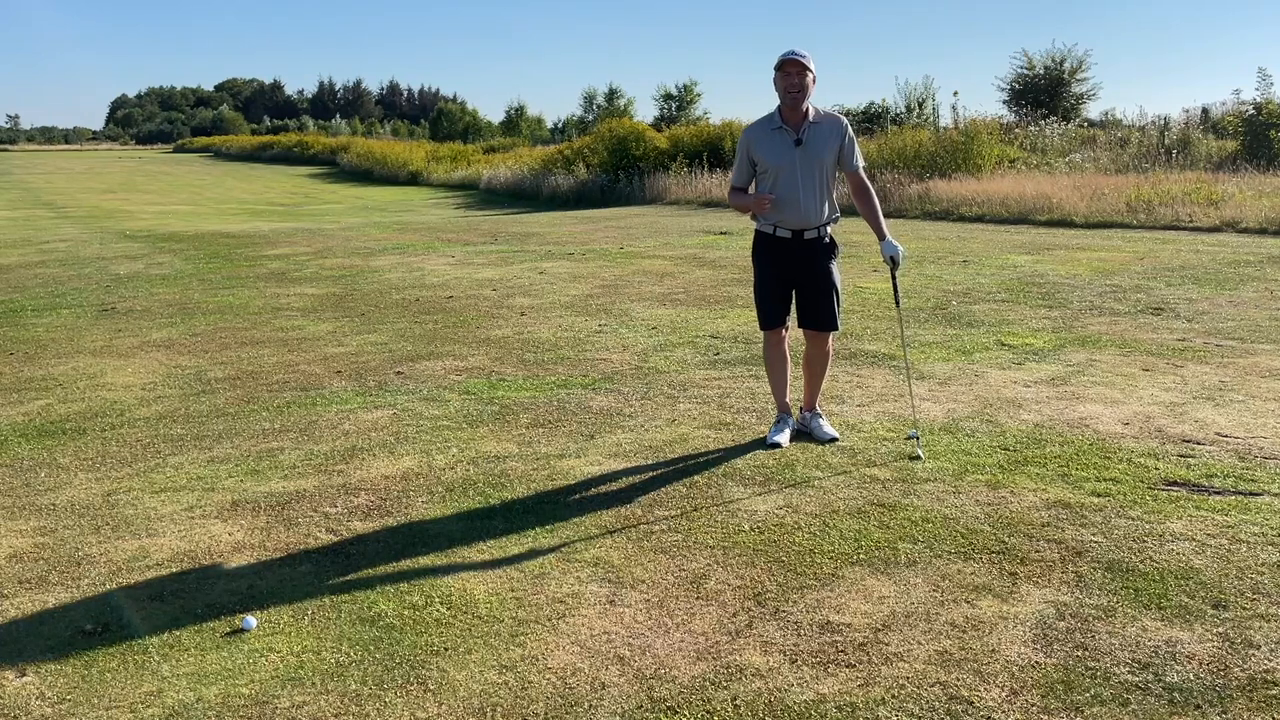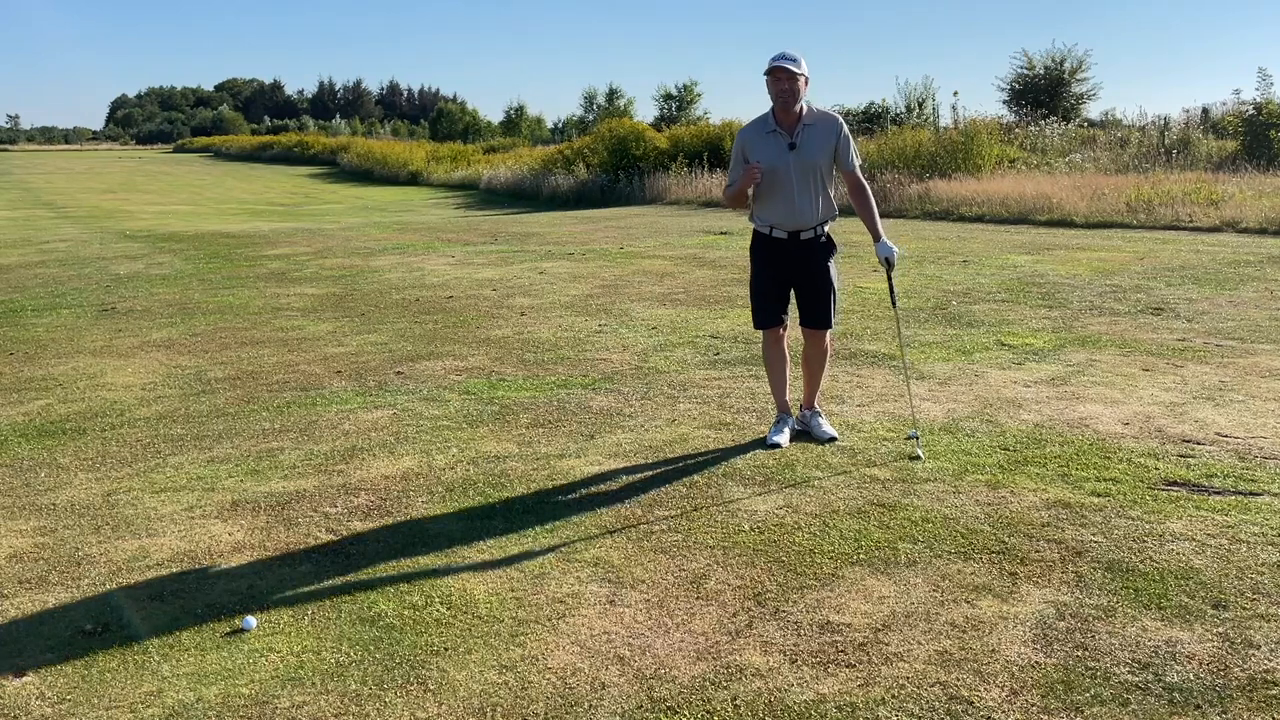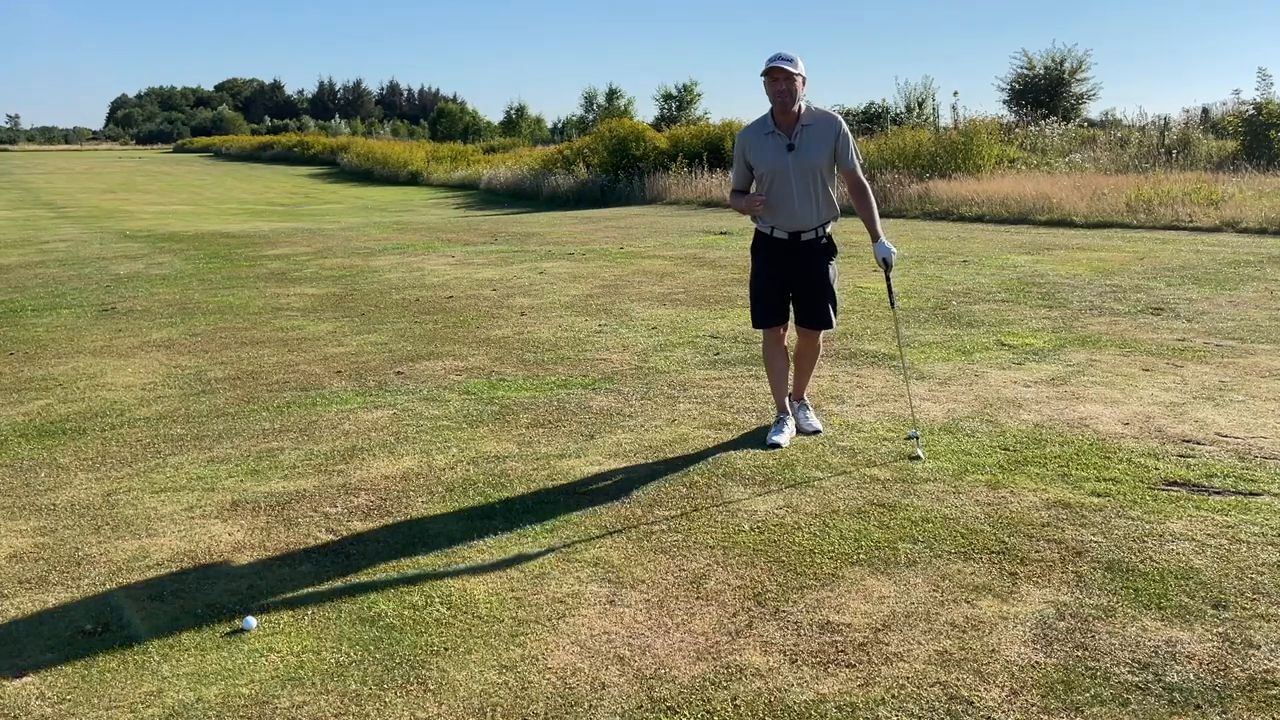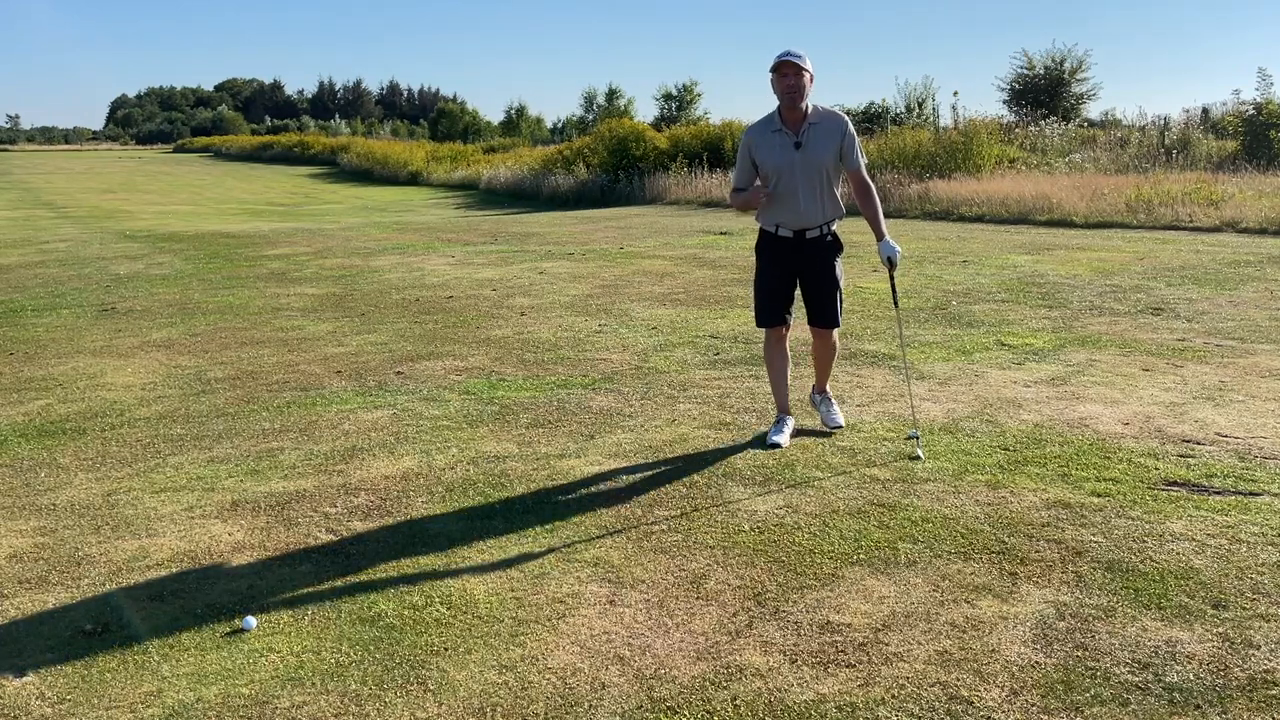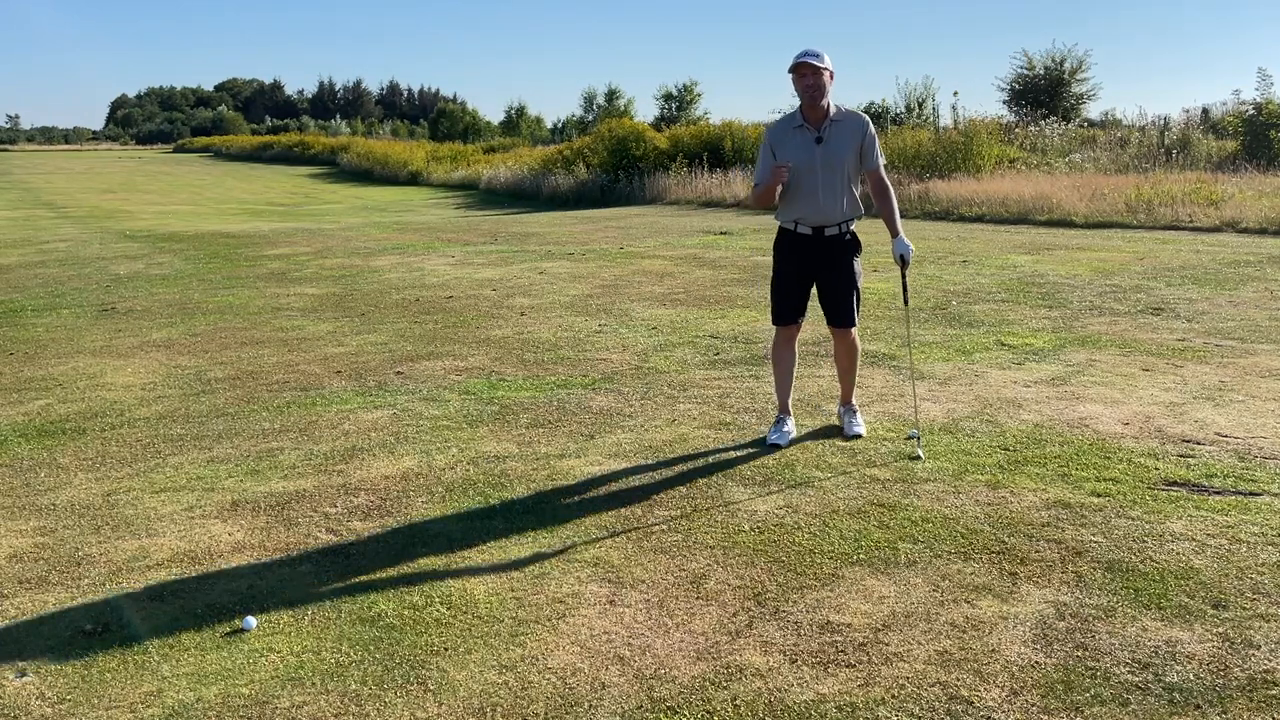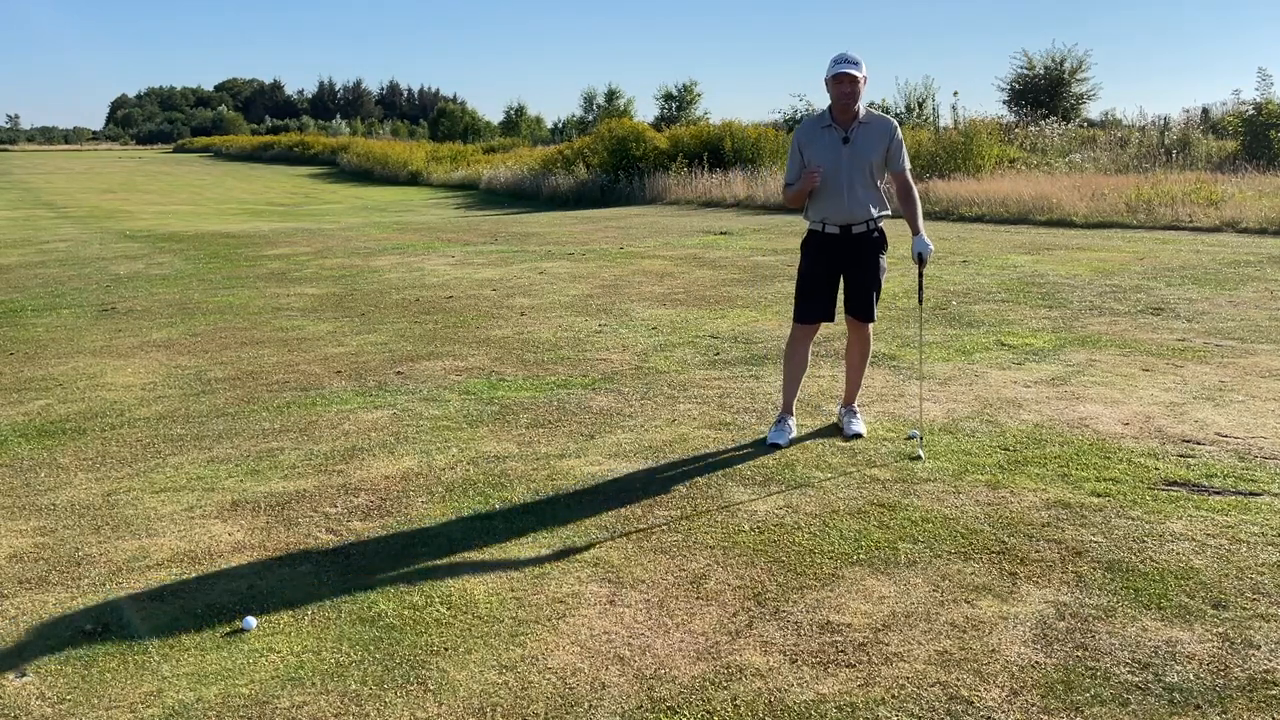
dt=0.4s
person 1, frame 1
left shoulder: (836, 127)
right shoulder: (754, 134)
left elbow: (859, 185)
right elbow: (735, 193)
left wrist: (884, 238)
right wrist: (751, 202)
left hip: (818, 244)
right hip: (772, 245)
left knee: (820, 335)
right knee: (774, 332)
left ankle: (811, 411)
right ankle: (784, 416)
person 1, frame 2
left shoulder: (832, 126)
right shoulder: (749, 135)
left elbow: (855, 184)
right elbow: (731, 199)
left wrist: (879, 238)
right wrist: (743, 184)
left hip: (815, 244)
right hip: (769, 245)
left knee: (818, 332)
right knee: (773, 331)
left ankle: (810, 410)
right ankle: (784, 416)
person 1, frame 3
left shoulder: (831, 126)
right shoulder: (749, 137)
left elbow: (856, 184)
right elbow: (736, 193)
left wrist: (878, 239)
right wrist: (747, 203)
left hip: (816, 244)
right hip: (770, 245)
left knee: (811, 331)
right knee: (773, 331)
left ankle: (799, 397)
right ankle: (783, 416)
person 1, frame 4
left shoulder: (837, 126)
right shoulder: (755, 135)
left elbow: (861, 184)
right elbow: (737, 194)
left wrist: (882, 238)
right wrist: (749, 198)
left hip: (821, 242)
right hip: (775, 244)
left knee: (825, 329)
right knee: (776, 330)
left ankle: (821, 393)
right ankle: (784, 416)
person 1, frame 5
left shoulder: (858, 125)
right shoulder: (776, 133)
left elbow: (879, 184)
right elbow: (760, 201)
left wrist: (897, 236)
right wrist: (773, 183)
left hip: (840, 241)
right hip: (793, 241)
left knee: (844, 330)
right knee: (786, 330)
left ankle: (848, 406)
right ankle: (784, 416)
person 1, frame 6
left shoulder: (885, 128)
right shoulder: (805, 132)
left elbow: (903, 184)
right elbow: (789, 199)
left wrist: (918, 233)
right wrist: (803, 187)
left hip: (866, 239)
right hip: (821, 239)
left knee: (860, 326)
right knee: (803, 327)
left ankle: (849, 407)
right ankle: (787, 415)
